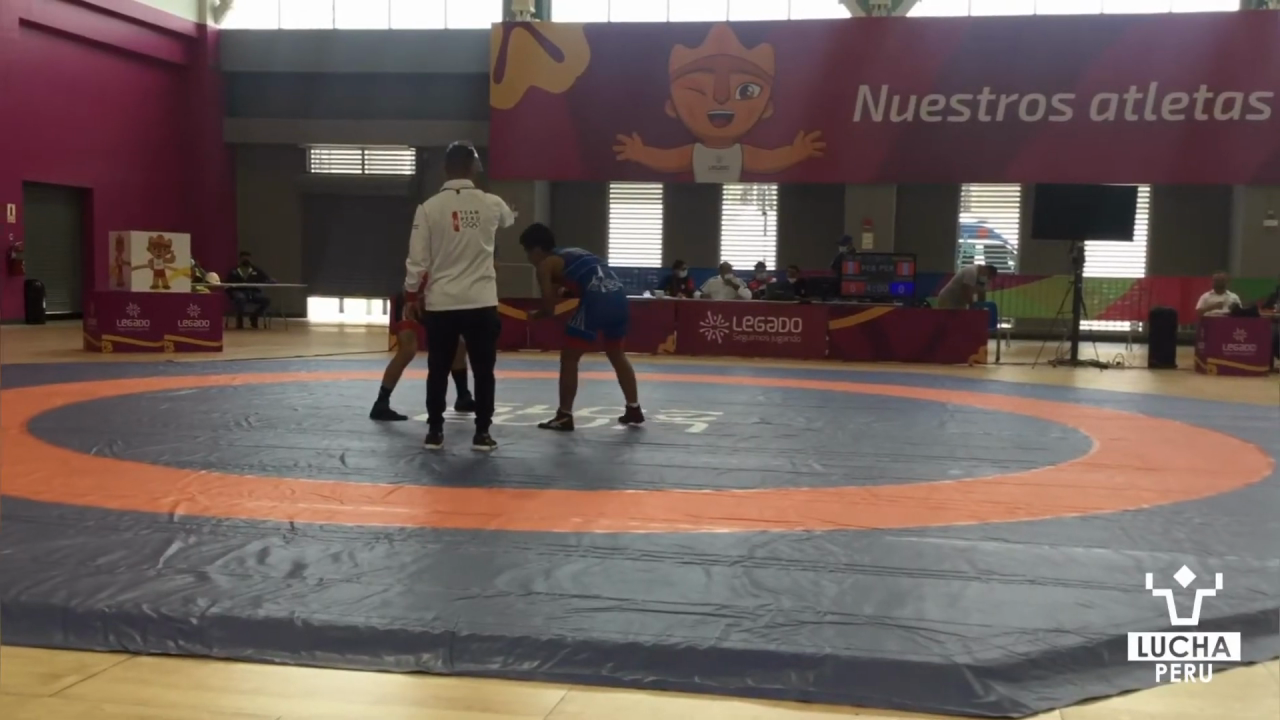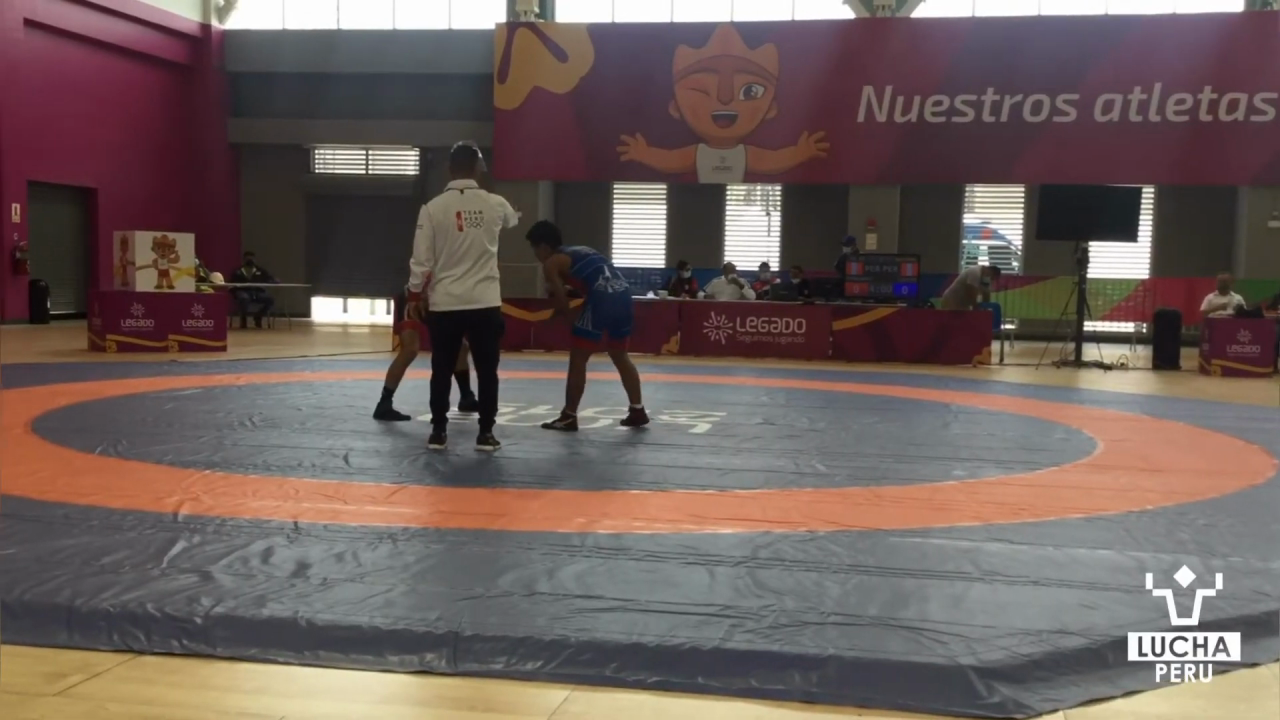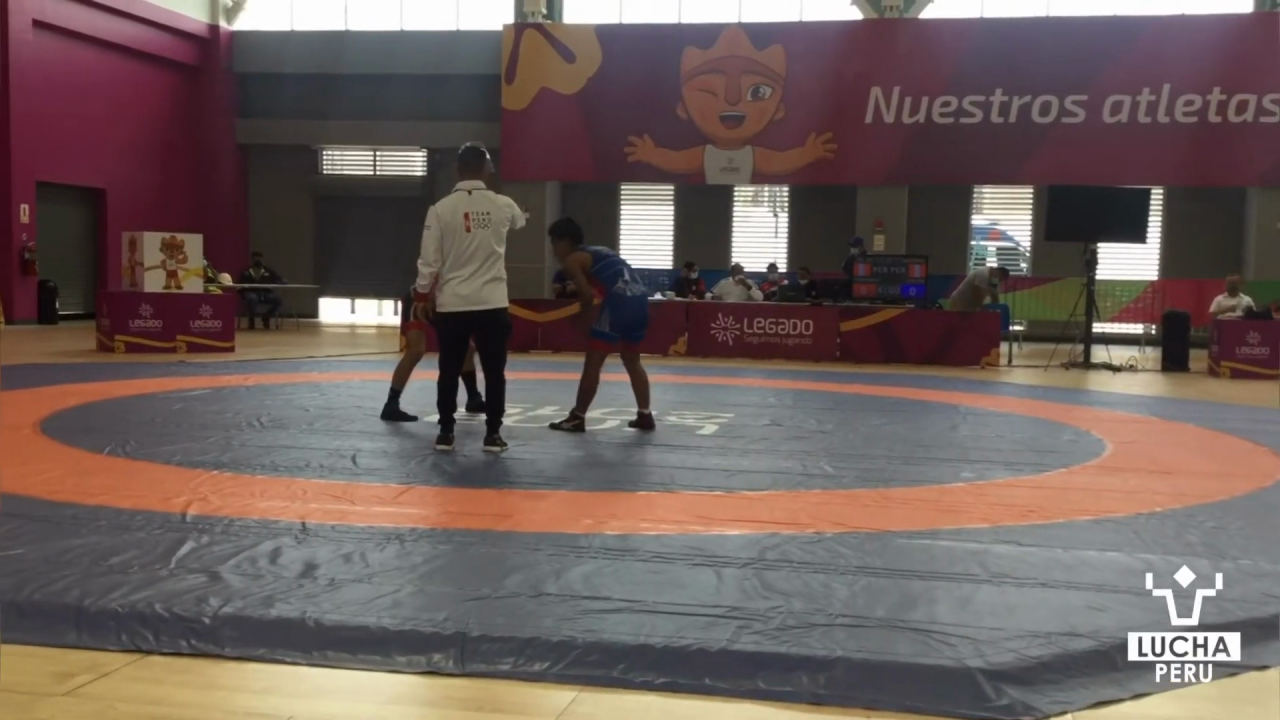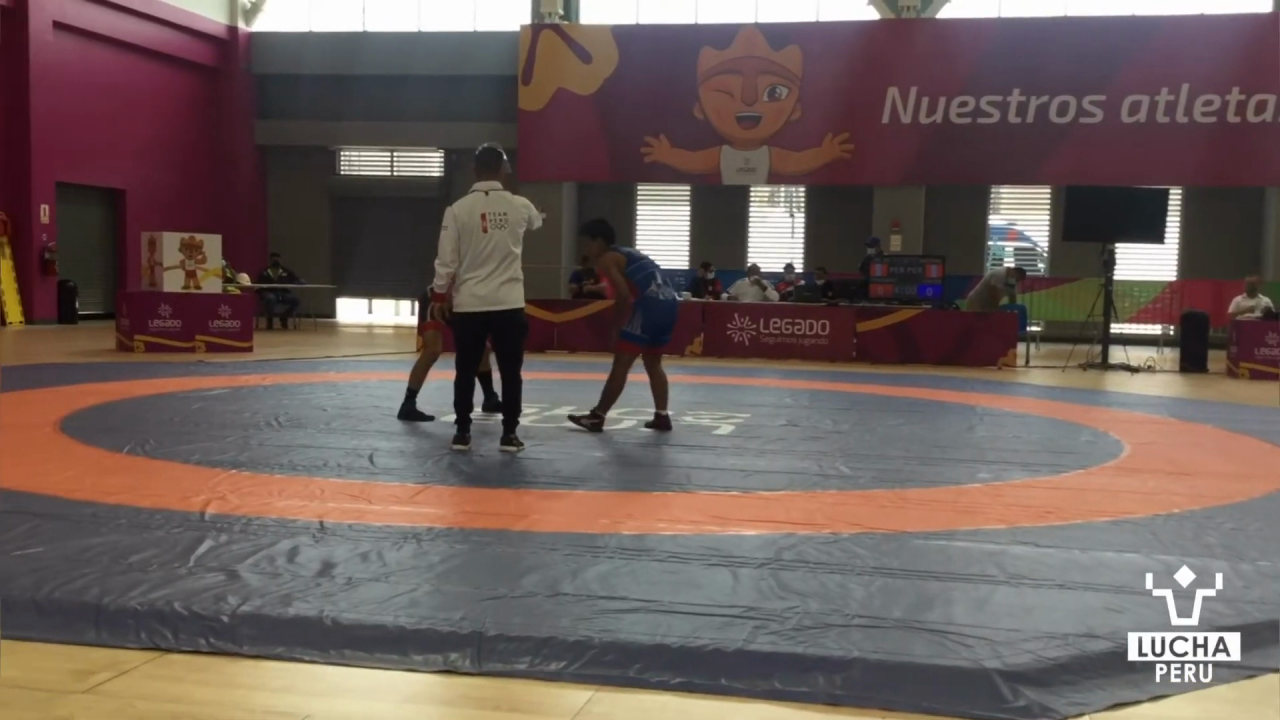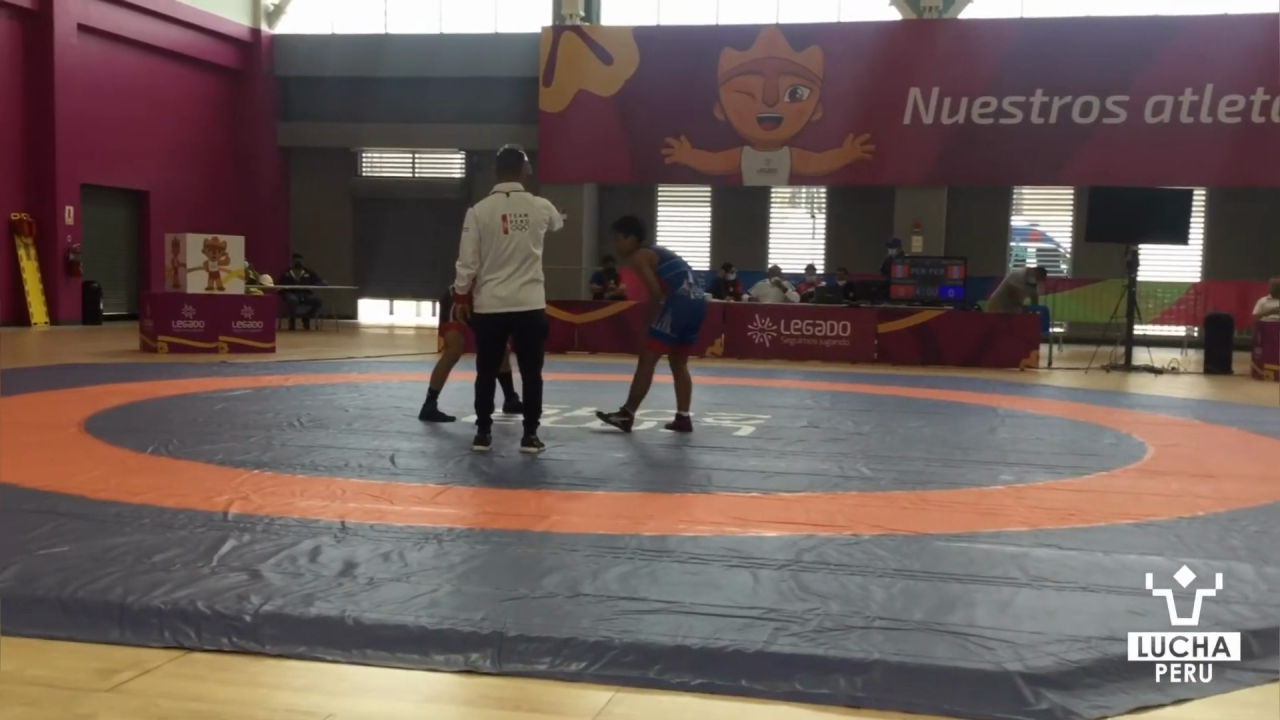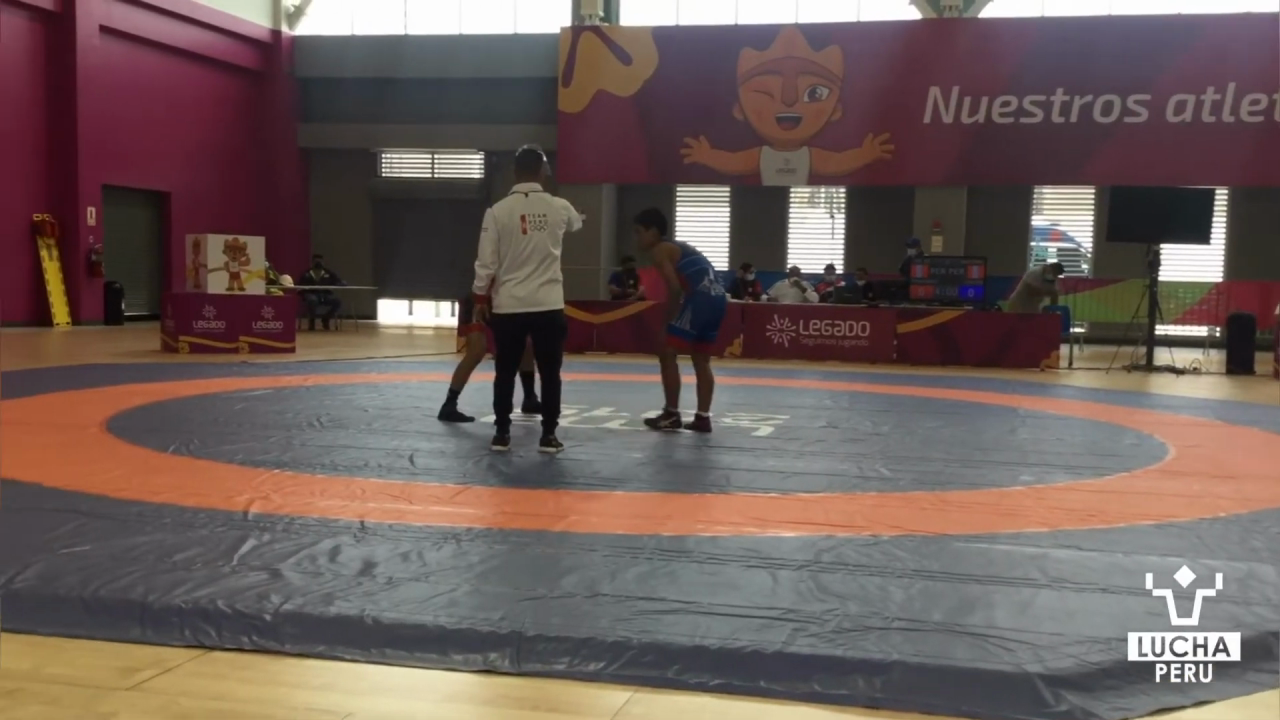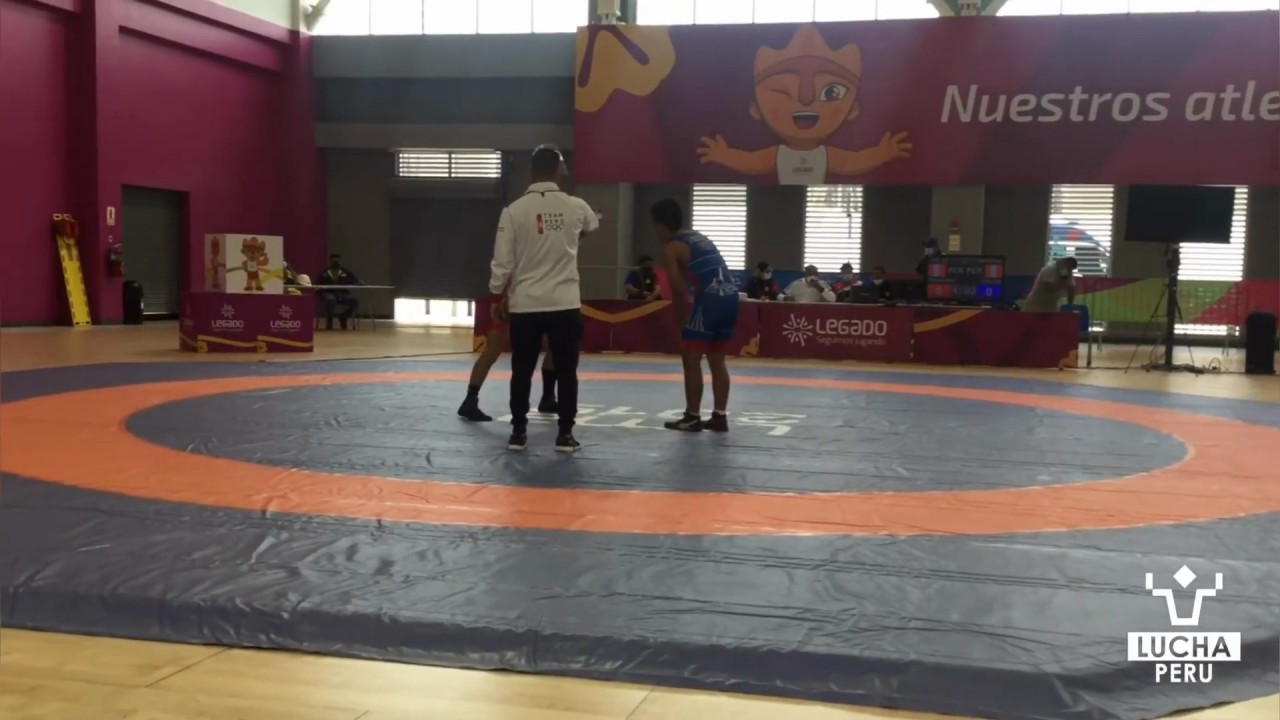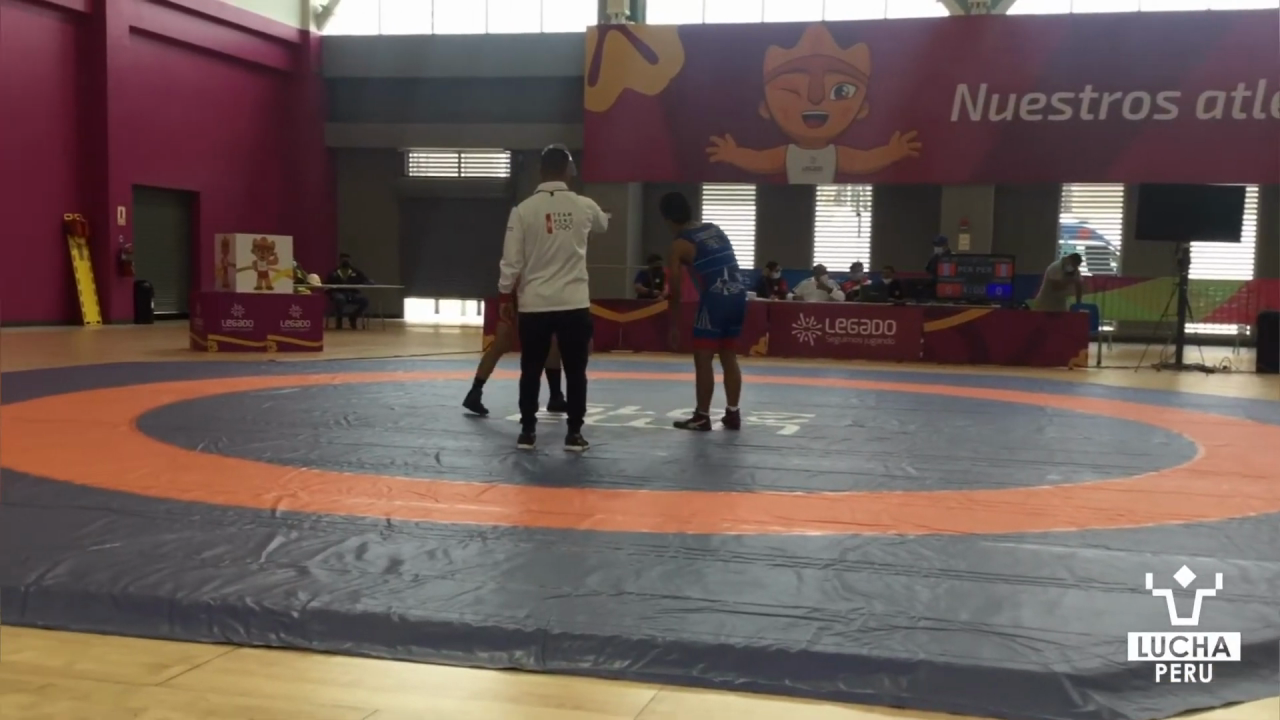
dt=0.2s
person 1, frame 1
left shoulder: (429, 207)
right shoulder: (492, 204)
left elbow: (417, 258)
right elbow: (509, 218)
left wrist: (411, 295)
left hip: (441, 303)
right hip: (481, 302)
left knee: (439, 370)
right knee: (483, 370)
left ankle: (435, 432)
right ankle: (482, 433)
person 1, frame 2
left shoulder: (433, 207)
right shoulder: (496, 204)
left elbow: (422, 258)
right elbow: (512, 219)
left wrist: (415, 295)
left hip: (444, 303)
right hip: (485, 302)
left knee: (442, 370)
right knee: (487, 370)
left ankle: (438, 432)
right ankle: (486, 433)
person 1, frame 3
left shoulder: (441, 208)
right shoulder: (504, 205)
left elbow: (429, 259)
right elbow: (520, 220)
left wrist: (421, 296)
left hip: (452, 304)
right hip: (492, 303)
left knee: (449, 371)
right knee: (494, 372)
left ankle: (446, 433)
right ankle: (493, 435)
person 1, frame 4
left shoulder: (458, 209)
right shoulder: (521, 206)
left elbow: (446, 260)
right elbow: (536, 221)
left wrist: (439, 296)
left hip: (468, 304)
right hip: (509, 303)
left knee: (466, 371)
right knee: (511, 372)
left ankle: (463, 433)
right ankle: (510, 434)
person 1, frame 5
left shoulder: (479, 210)
right shoulder: (541, 207)
left elbow: (467, 261)
right elbow: (557, 223)
left wrist: (461, 298)
left hip: (490, 305)
right hip: (530, 305)
left knee: (487, 372)
right knee: (531, 372)
left ankle: (483, 434)
right ankle: (530, 435)
person 1, frame 6
left shoulder: (498, 211)
right shoulder: (560, 208)
left elbow: (486, 262)
right elbow: (576, 224)
left wrist: (480, 298)
left hip: (508, 306)
right hip: (548, 305)
left knee: (505, 372)
right knee: (549, 373)
left ankle: (502, 434)
right ankle: (548, 436)
person 1, frame 7
left shoulder: (514, 210)
right shoulder: (576, 207)
left elbow: (502, 261)
right elbow: (591, 225)
left wrist: (496, 298)
left hip: (525, 305)
right hip: (565, 304)
left knee: (522, 372)
right knee: (566, 372)
left ankle: (518, 433)
right ankle: (565, 435)
person 1, frame 8
left shoulder: (523, 209)
right shoulder: (585, 206)
left elbow: (512, 260)
right elbow: (602, 226)
left wrist: (505, 297)
left hip: (534, 304)
right hip: (574, 304)
left knee: (531, 371)
right knee: (575, 371)
left ankle: (527, 432)
right ankle: (574, 434)
person 2, frame 1
left shoulder: (545, 265)
right shoulder: (574, 253)
left elbow: (549, 308)
left wrist: (534, 315)
left hip: (596, 299)
right hip: (618, 295)
left knee: (569, 358)
right knee: (617, 355)
left ankle: (564, 416)
right ankle: (634, 408)
person 2, frame 2
left shoulder: (552, 262)
right shoulder: (581, 251)
left elbow: (561, 301)
left wrist: (556, 317)
left hip: (602, 299)
right hip: (623, 296)
left knee: (578, 359)
right knee: (620, 356)
left ankle: (569, 417)
right ankle: (637, 411)
person 2, frame 3
left shoulder: (572, 259)
right shoulder: (599, 251)
left elbow: (587, 294)
left wrist: (586, 317)
left hip: (620, 301)
right hip: (639, 299)
left knee: (593, 361)
right knee: (632, 361)
left ankle: (577, 418)
right ankle: (645, 415)
person 2, frame 4
left shoulder: (606, 259)
right shoulder: (628, 254)
left elbow: (624, 294)
left wrist: (622, 321)
left hip: (650, 304)
right hip: (669, 303)
left knee: (622, 362)
right knee: (653, 363)
left ankle: (597, 416)
right ankle: (662, 417)
person 2, frame 5
left shoulder: (638, 256)
right shoulder: (657, 251)
left elbow: (655, 291)
left wrist: (653, 319)
left hip: (680, 304)
right hip: (697, 303)
left knee: (647, 359)
right knee: (679, 363)
left ankle: (627, 413)
right ankle: (683, 418)
person 2, frame 6
left shoulder: (660, 249)
right shoulder: (679, 246)
left elbow: (673, 287)
left wrist: (672, 314)
left hip: (700, 300)
right hip: (717, 299)
left knee: (667, 354)
right knee: (702, 362)
left ankle: (672, 414)
right ankle: (703, 418)
person 2, frame 7
left shoulder: (673, 247)
right shoulder: (699, 238)
left elbow: (678, 288)
left wrist: (681, 314)
left hip: (709, 300)
right hip: (730, 297)
left knee: (691, 360)
right knee: (718, 361)
left ankle: (693, 417)
right ankle: (719, 416)
person 2, frame 8
left shoulder: (679, 244)
right shoulder: (715, 230)
left elbow: (675, 289)
left wrist: (673, 324)
left hip: (714, 300)
right hip: (737, 295)
left knee: (703, 360)
right knee: (728, 358)
left ankle: (702, 417)
right ankle: (733, 413)
person 3, frame 1
left shoulder: (743, 154)
right shoulder: (692, 153)
left elbow: (771, 161)
right elbow: (664, 160)
left wrist: (796, 153)
right wrist: (640, 154)
person 3, frame 2
left shoulder: (747, 155)
right shoulder: (695, 154)
left elbow: (774, 161)
right elbow: (667, 161)
left wrist: (800, 153)
right wrist: (644, 155)
person 3, frame 3
left shoulder: (755, 156)
right shoulder: (703, 155)
left elbow: (781, 162)
right elbow: (675, 161)
left wrist: (808, 154)
right wrist: (651, 155)
person 3, frame 4
left shoulder: (771, 156)
right shoulder: (719, 155)
left elbow: (798, 163)
right elbow: (692, 162)
left wrist: (825, 155)
right wrist: (668, 156)
person 3, frame 5
left shoulder: (792, 157)
right shoulder: (740, 156)
left elbow: (819, 164)
right elbow: (712, 163)
left wrist: (846, 155)
right wrist: (689, 157)
person 3, frame 6
left shoulder: (811, 157)
right shoulder: (759, 156)
left elbow: (839, 163)
right elbow: (731, 163)
left wrist: (865, 155)
right wrist: (707, 157)
person 3, frame 7
left shoulder: (829, 155)
right shoulder: (776, 155)
left elbow: (856, 162)
right elbow: (748, 162)
left wrist: (883, 154)
right wrist: (724, 156)
person 3, frame 8
left shoulder: (838, 155)
right shoulder: (785, 154)
left elbow: (865, 161)
right elbow: (757, 161)
left wrist: (892, 153)
right wrist: (733, 155)
